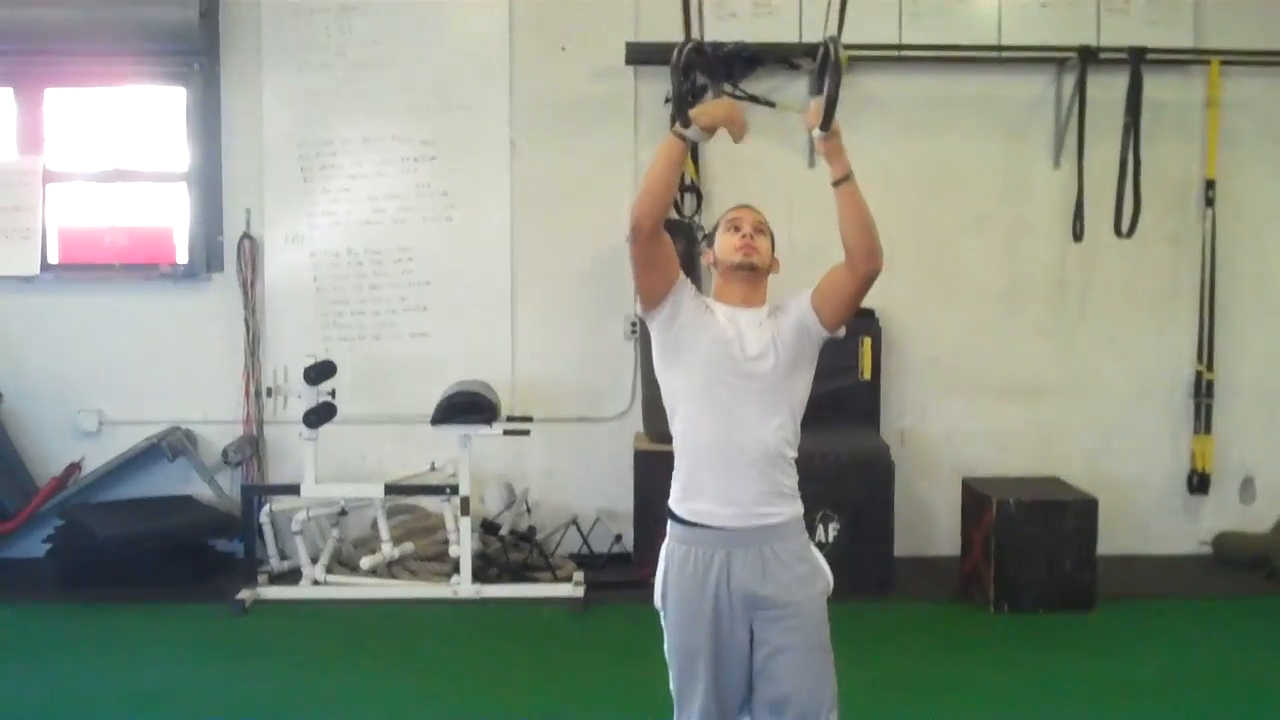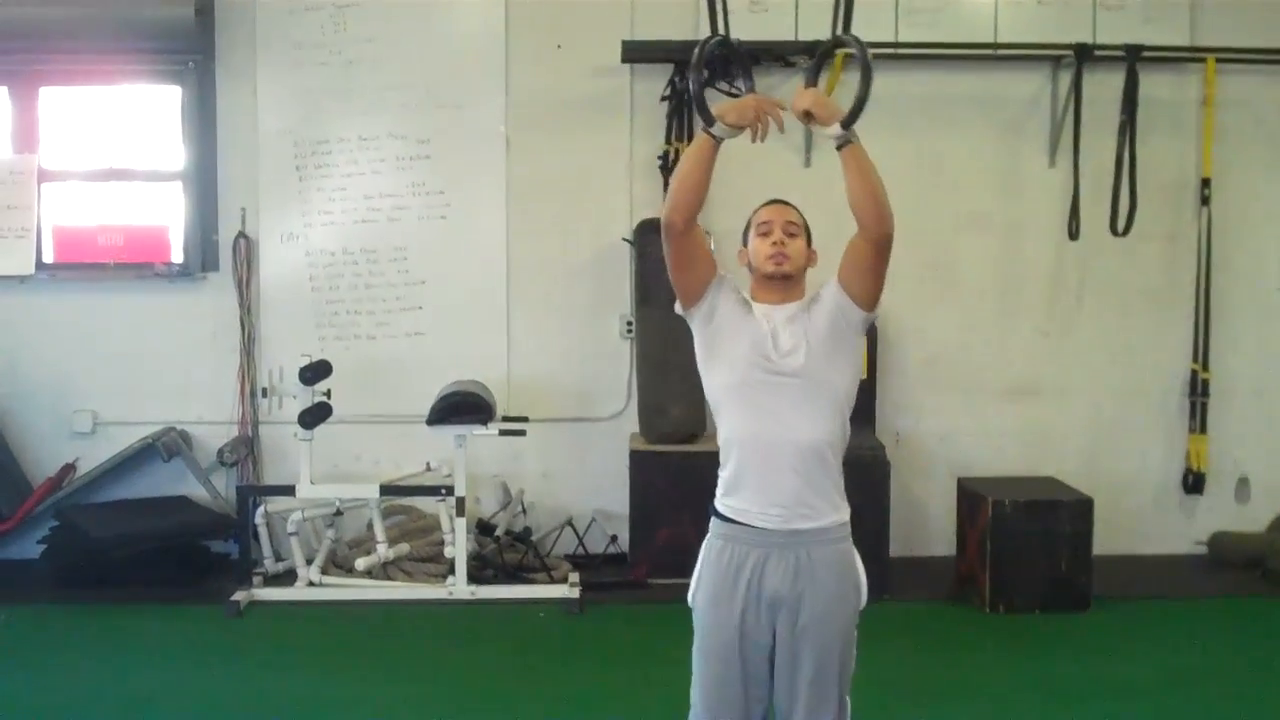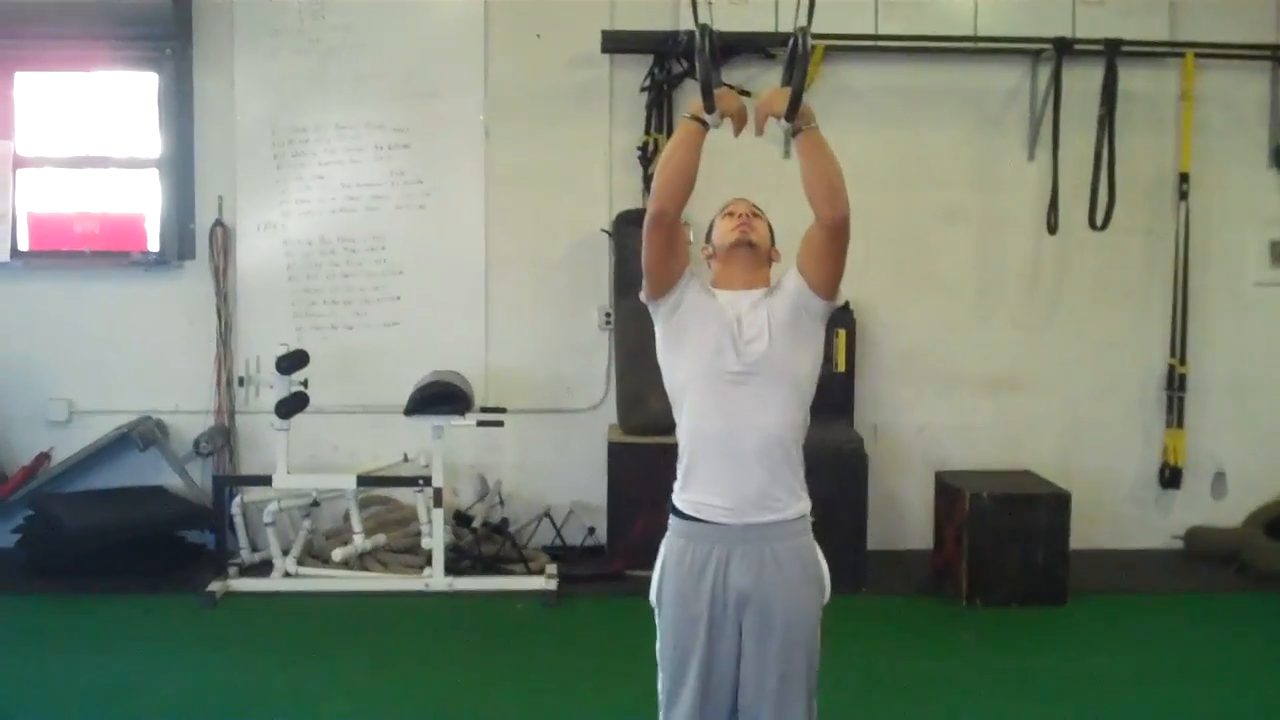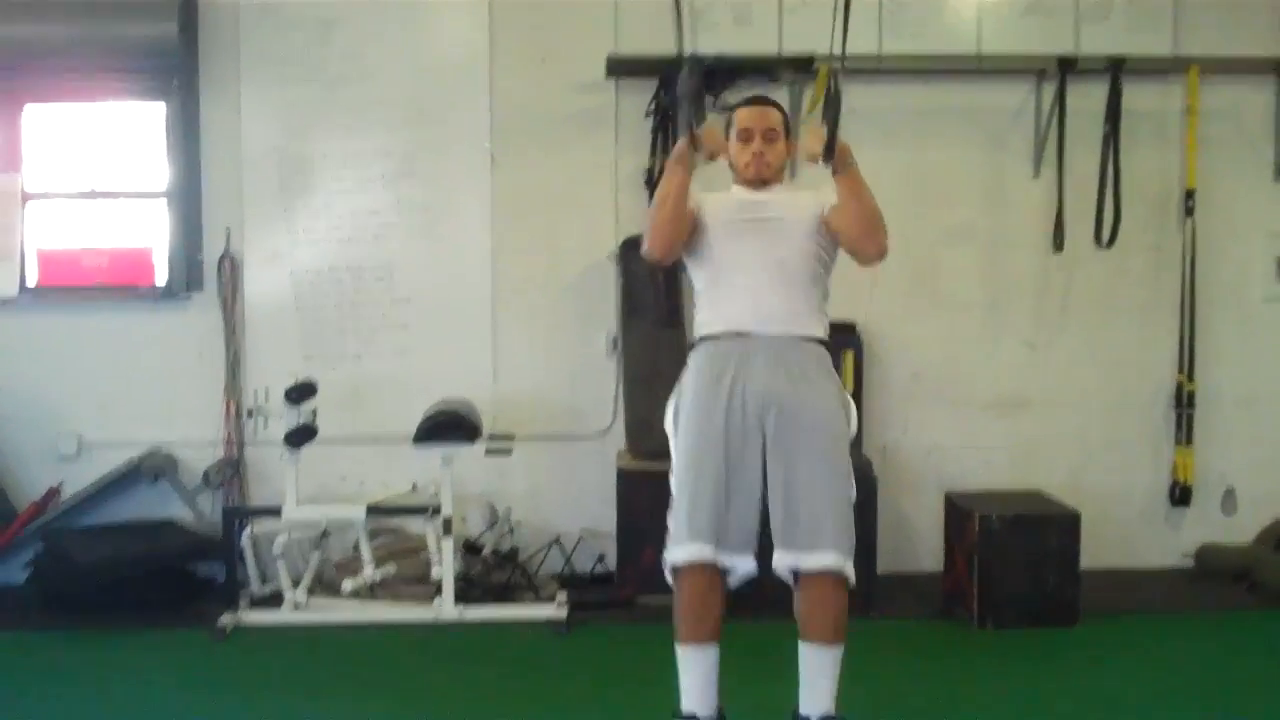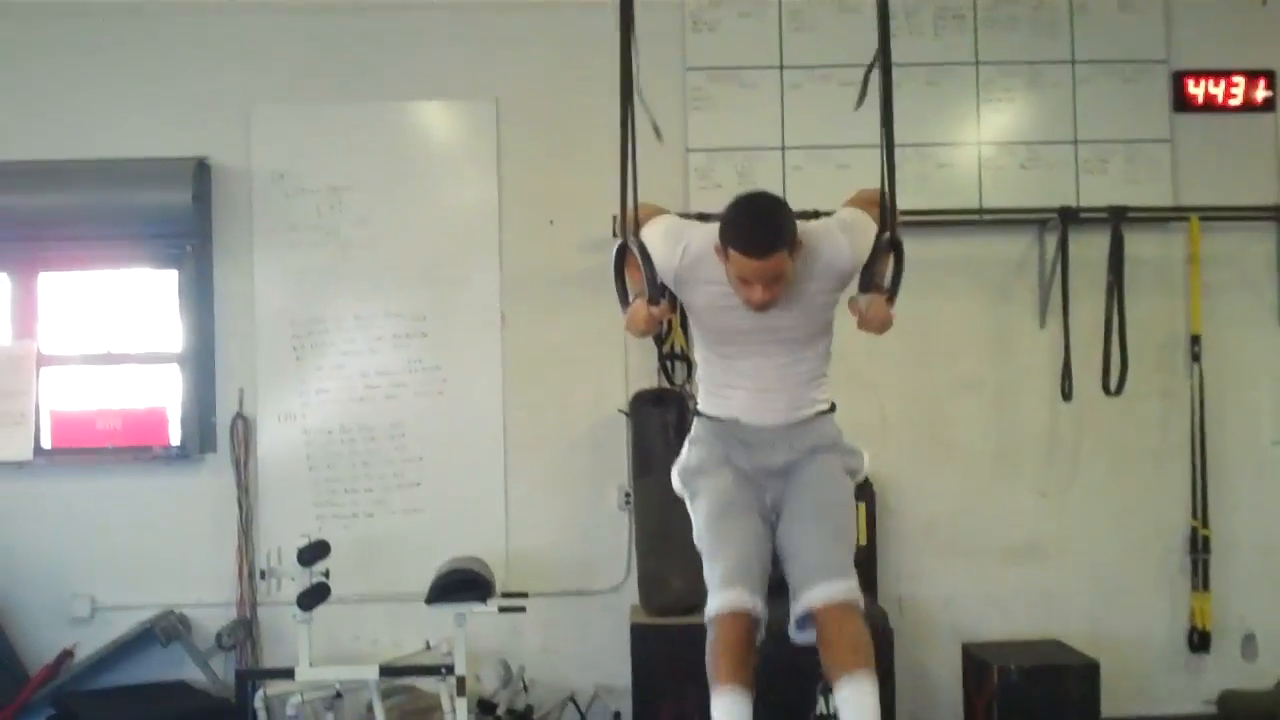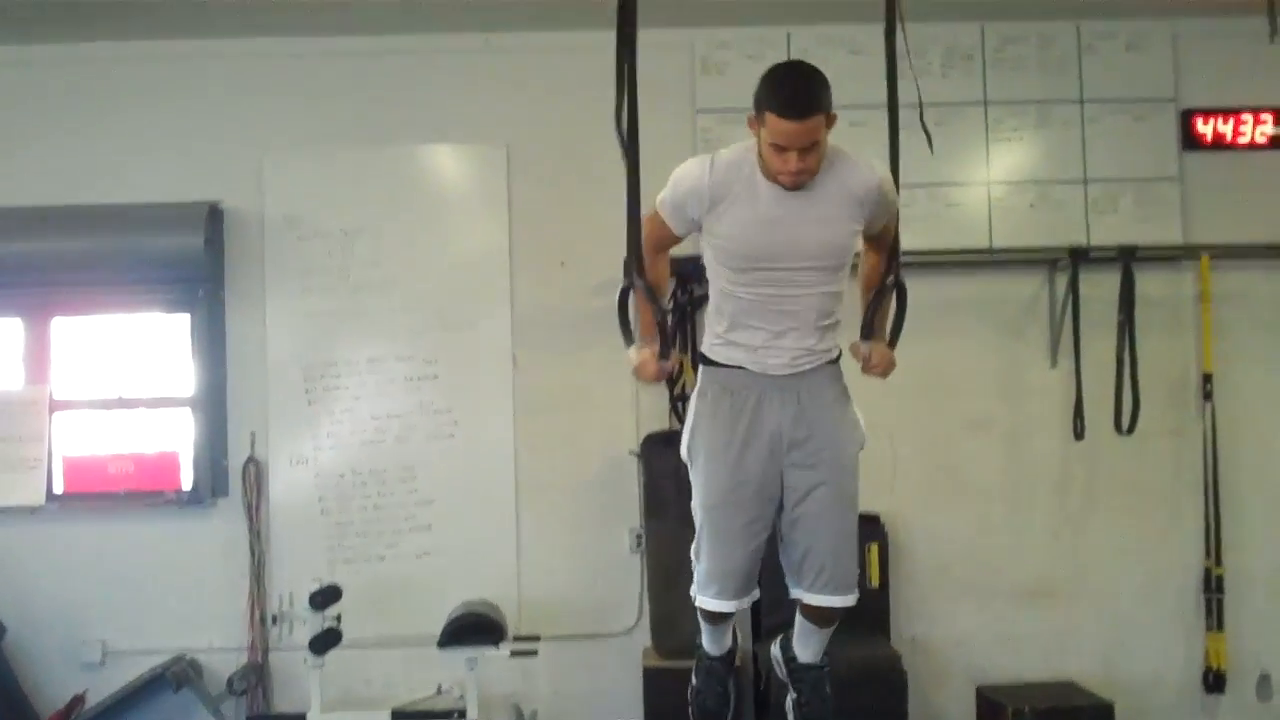
dt=0.7s
person 1, frame 1
left shoulder: (797, 324)
right shoulder: (678, 315)
left elbow: (866, 263)
right elbow: (643, 224)
left wrist: (837, 161)
right wrist: (688, 131)
left hip: (780, 543)
right hip: (698, 543)
person 1, frame 2
left shoulder: (837, 317)
right shoulder: (716, 315)
left elbow: (878, 229)
right elbow: (675, 221)
left wrist: (842, 132)
right wrist: (717, 128)
left hip: (821, 547)
right hip: (736, 543)
person 1, frame 3
left shoulder: (799, 306)
right shoulder: (679, 304)
left elbow: (833, 214)
right elbow: (662, 209)
left wrist: (802, 122)
right wrist: (699, 115)
left hip: (783, 542)
right hip: (697, 539)
person 1, frame 4
left shoulder: (815, 208)
right shoulder: (703, 209)
left elbow: (872, 247)
right elbow: (658, 247)
left wrist: (840, 160)
right wrist: (683, 158)
left hip: (803, 373)
right hip: (718, 371)
left knee: (821, 557)
right knee: (698, 552)
person 1, frame 5
left shoulder: (837, 251)
right shoulder: (681, 253)
left elbow: (870, 201)
right elbow: (640, 217)
left wrist: (877, 294)
right wrist: (640, 297)
left hip: (810, 438)
right hip: (723, 440)
left knee: (832, 594)
right knee: (732, 597)
person 1, frame 6
left shoulder: (864, 186)
right shoulder: (704, 180)
right elbow: (650, 250)
left wrist: (877, 333)
right wrist: (648, 340)
left hip: (819, 389)
right hip: (731, 388)
left knee: (832, 575)
right knee: (723, 572)
left ankle: (804, 659)
right ankle: (715, 653)
